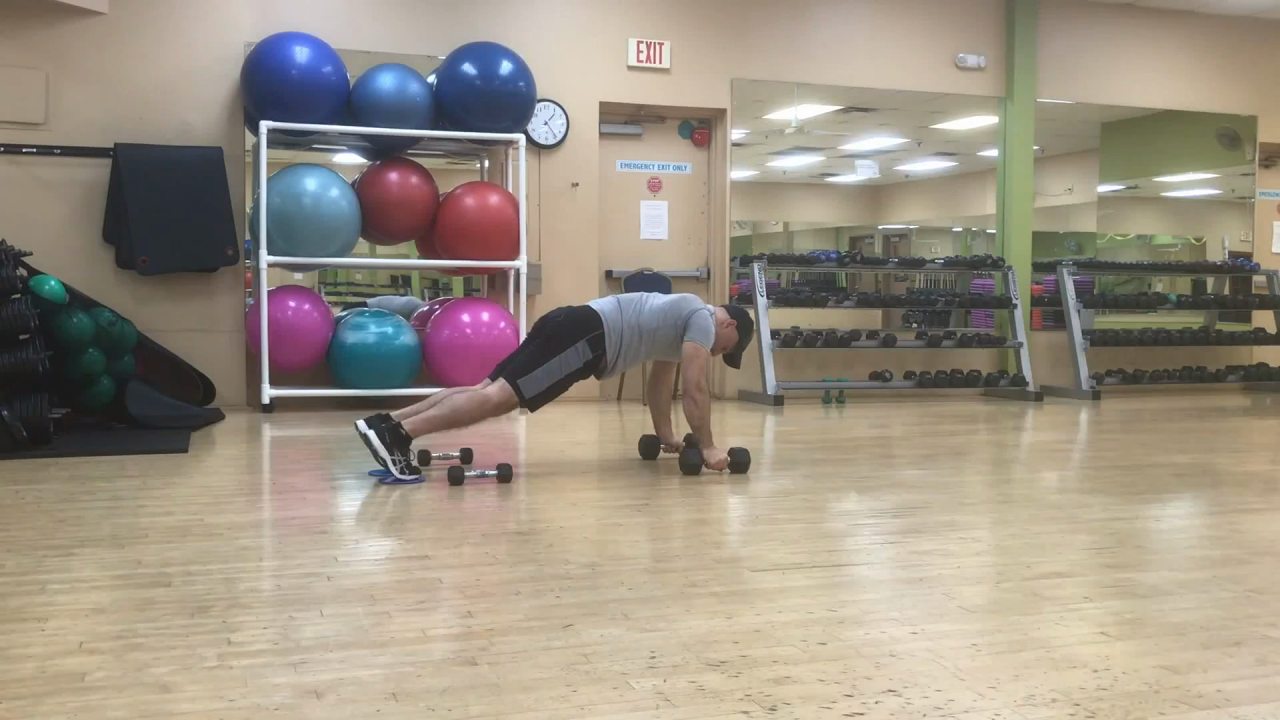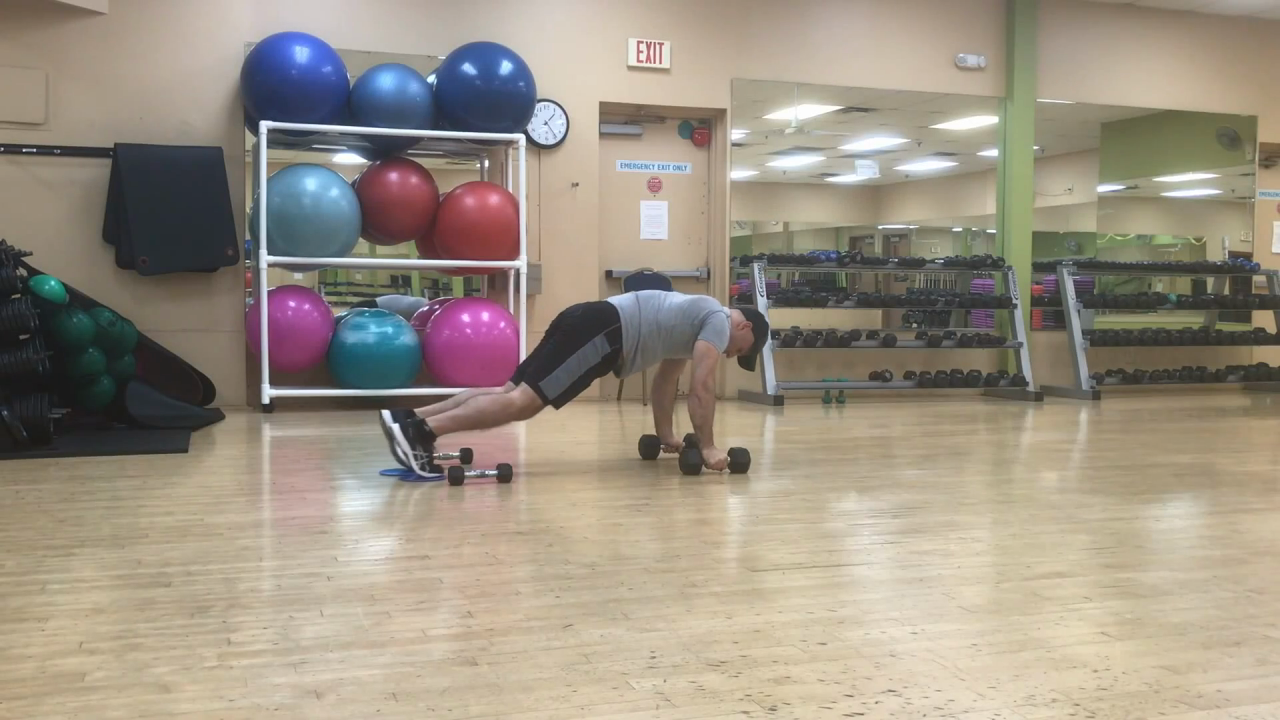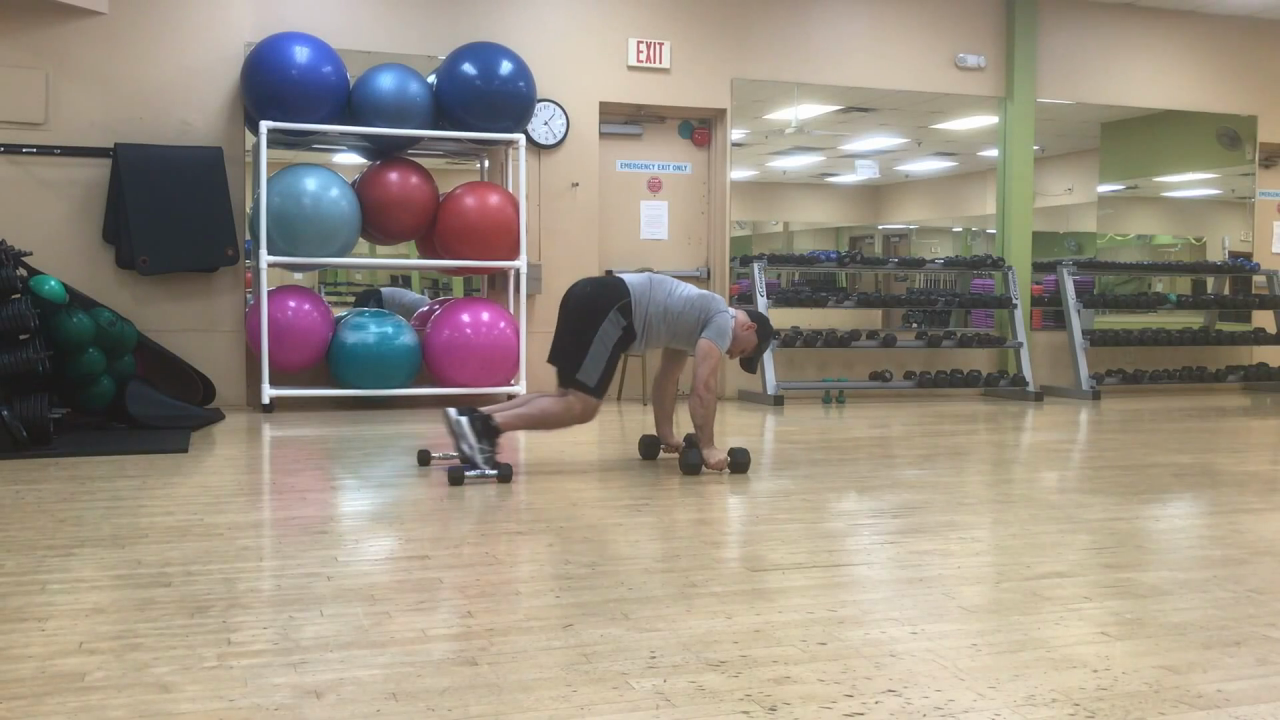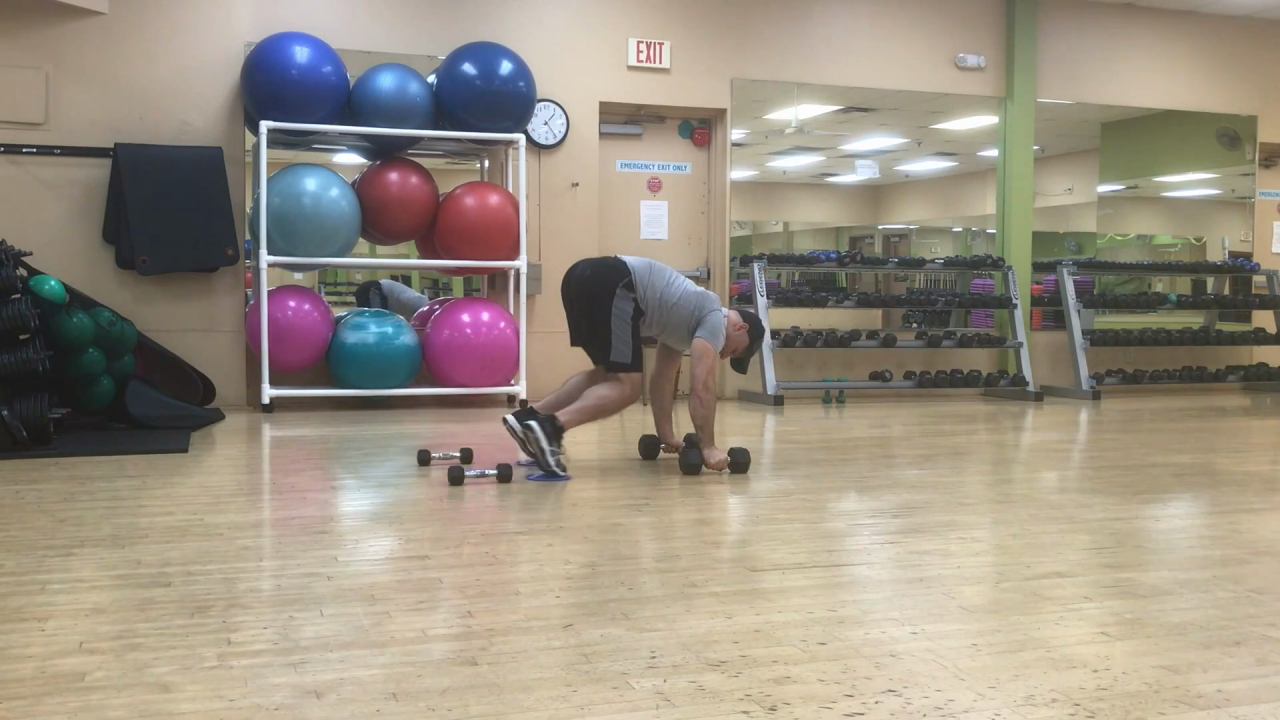
dt=0.2s
person 1, frame 1
left shoulder: (681, 319)
right shoulder: (702, 320)
left elbow: (660, 380)
right elbow: (694, 388)
left wrist: (666, 436)
right wrist: (707, 446)
left hip: (579, 330)
right hip: (585, 336)
left knee: (488, 389)
right knee: (498, 397)
left ankle: (386, 424)
right ankle: (398, 433)
person 1, frame 2
left shoulder: (695, 324)
right shoulder: (718, 322)
left elbow: (665, 380)
right elbow: (701, 388)
left wrist: (666, 436)
right wrist: (707, 447)
left hip: (597, 326)
right hip: (603, 331)
left knee: (509, 392)
right knee: (521, 402)
left ankle: (410, 419)
right ankle: (421, 430)
person 1, frame 3
left shoulder: (699, 321)
right shoulder: (722, 321)
left elbow: (665, 379)
right elbow: (703, 386)
left wrist: (665, 436)
right wrist: (708, 447)
left hip: (592, 299)
right hip: (609, 306)
left knee: (571, 396)
right knee: (580, 407)
left ankle: (475, 418)
right ankle: (485, 424)
person 1, frame 4
left shoulder: (691, 320)
right shoulder: (713, 321)
left elbow: (662, 377)
right elbow: (701, 386)
left wrist: (666, 437)
right wrist: (708, 448)
left hip: (587, 278)
right hip: (611, 284)
left knee: (609, 375)
right knee: (627, 386)
left ankle: (530, 417)
right ankle: (551, 425)
